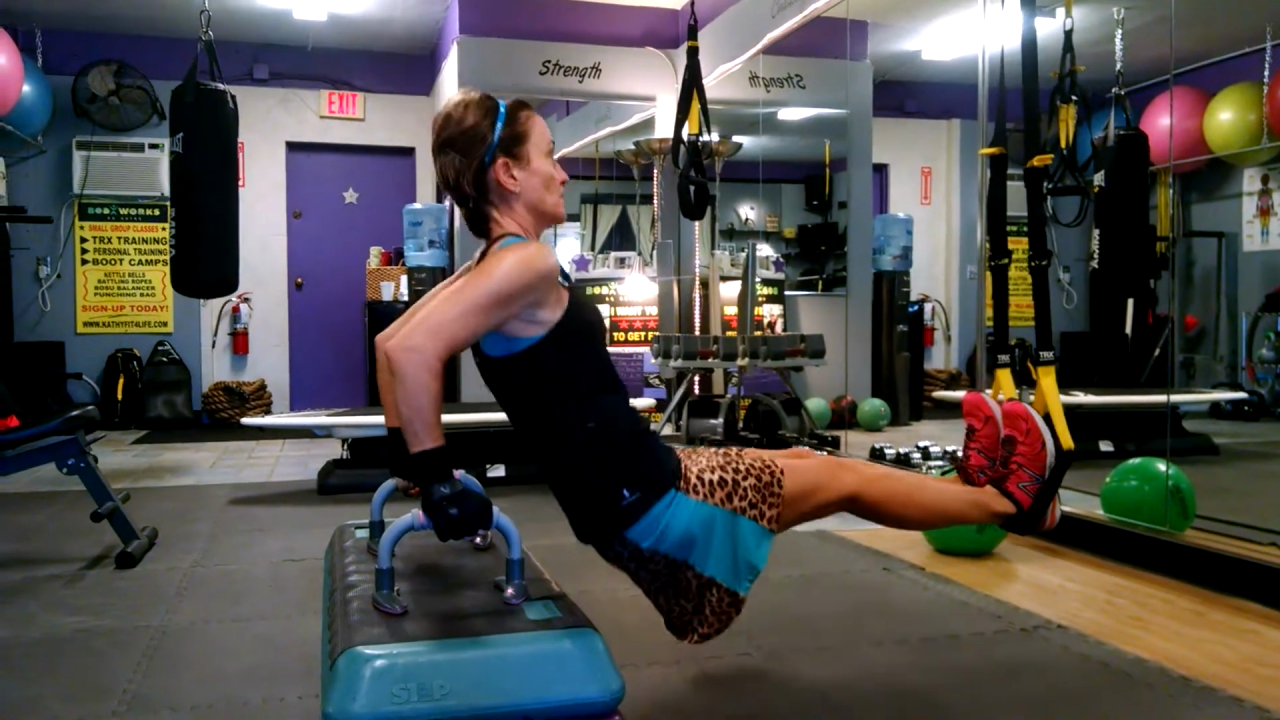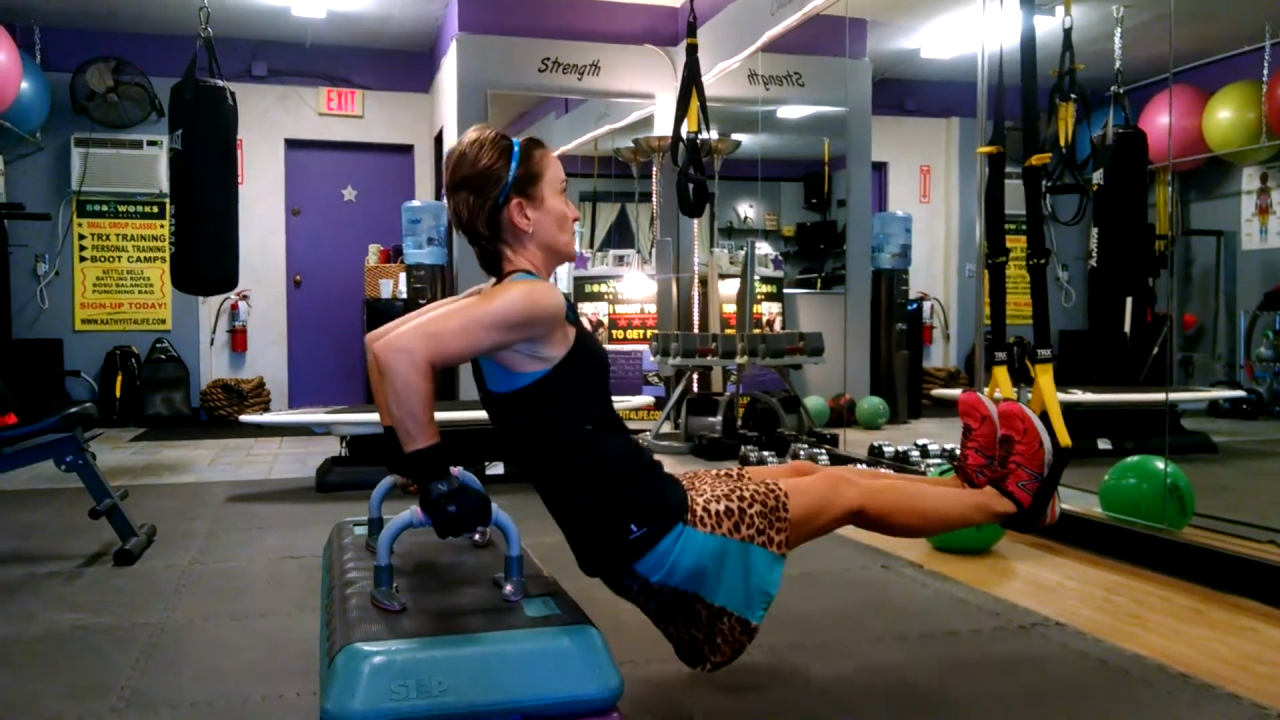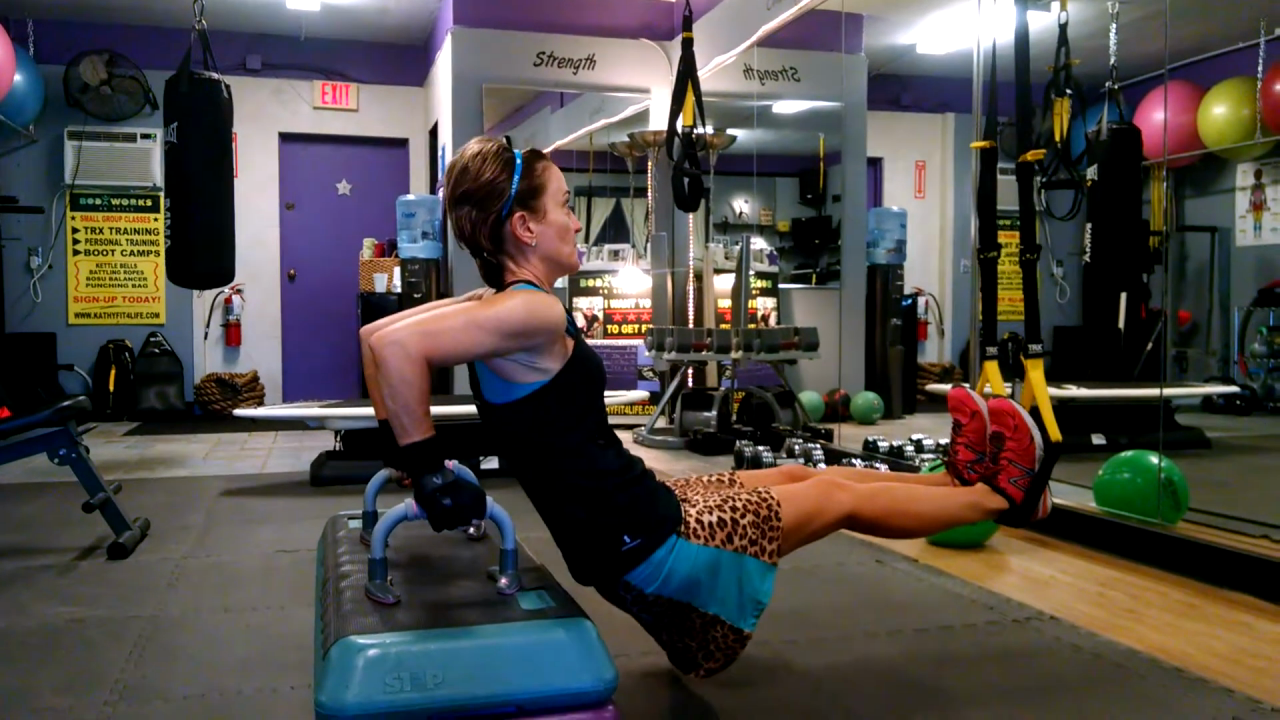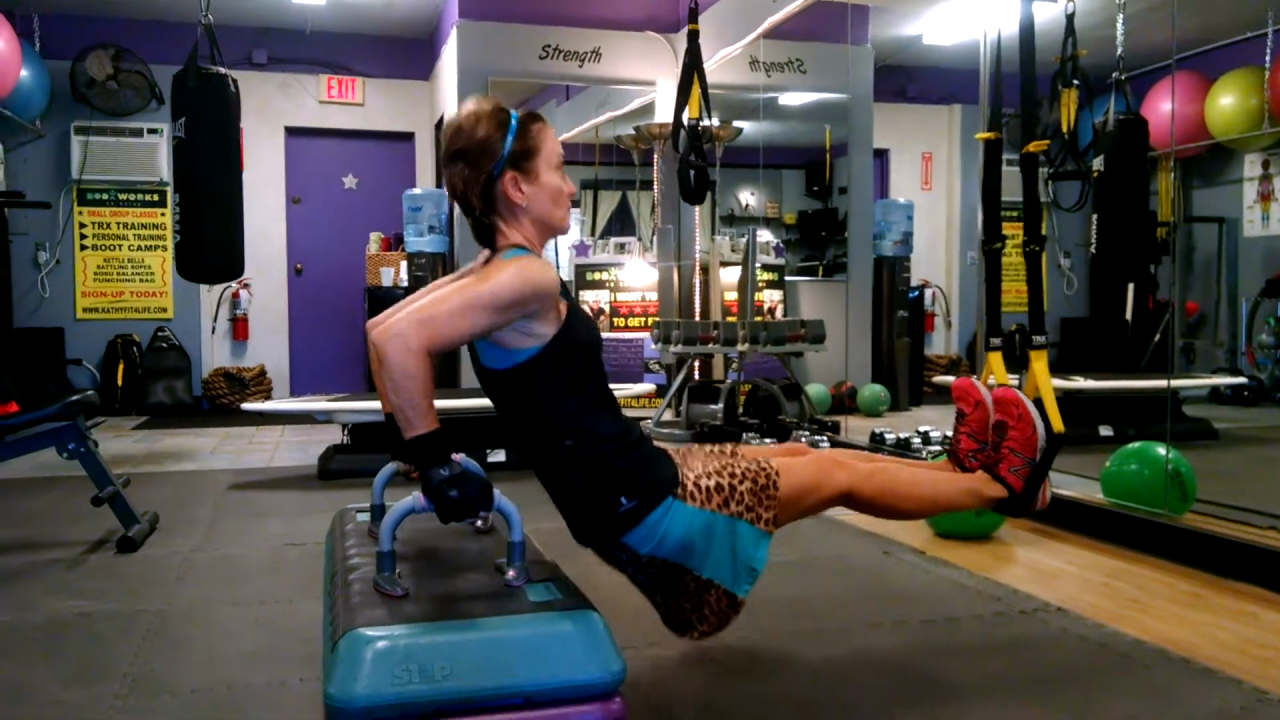
dt=0.2s
person 1, frame 1
left shoulder: (491, 269)
right shoulder: (526, 265)
left elbow: (396, 347)
right elbow: (406, 348)
left wrist: (413, 462)
right wrist: (438, 480)
left hip: (632, 489)
right hip: (647, 505)
left knee: (806, 463)
right knee: (839, 477)
left ankle: (976, 483)
right ankle: (1010, 502)
person 1, frame 2
left shoulder: (497, 297)
right shoulder: (533, 302)
left elbow: (387, 349)
right elbow: (394, 349)
left wrist: (410, 464)
right wrist: (434, 477)
left hip: (638, 508)
right hip: (651, 534)
left knee: (803, 472)
right knee: (845, 491)
left ankle: (970, 482)
right ankle: (1011, 502)
person 1, frame 3
left shoulder: (495, 306)
right shoulder: (533, 313)
left elbow: (379, 339)
right elbow: (391, 343)
left wrist: (408, 453)
right wrist: (428, 470)
left hip: (634, 515)
right hip: (644, 544)
left knee: (796, 475)
right knee: (836, 494)
left ankle: (960, 481)
right ankle: (999, 497)
person 1, frame 4
left shoulder: (491, 273)
right shoulder: (526, 278)
left elbow: (383, 326)
right elbow: (394, 339)
left wrist: (416, 447)
right wrist: (433, 459)
left hip: (630, 484)
right hip: (641, 510)
left knee: (796, 452)
right knee: (835, 473)
left ankle: (961, 471)
right ankle: (998, 487)
